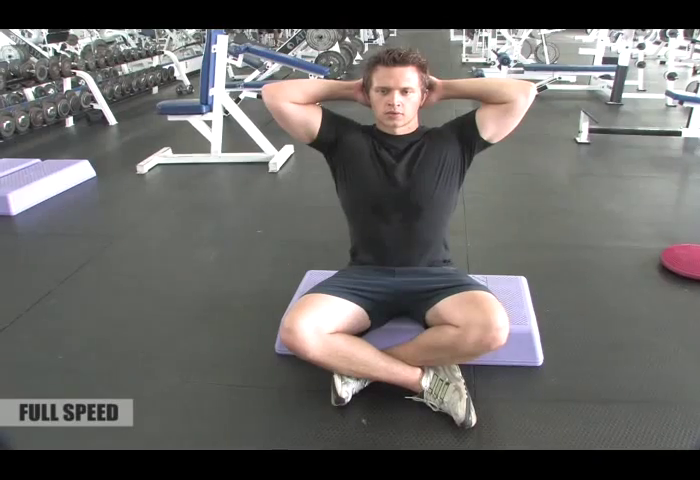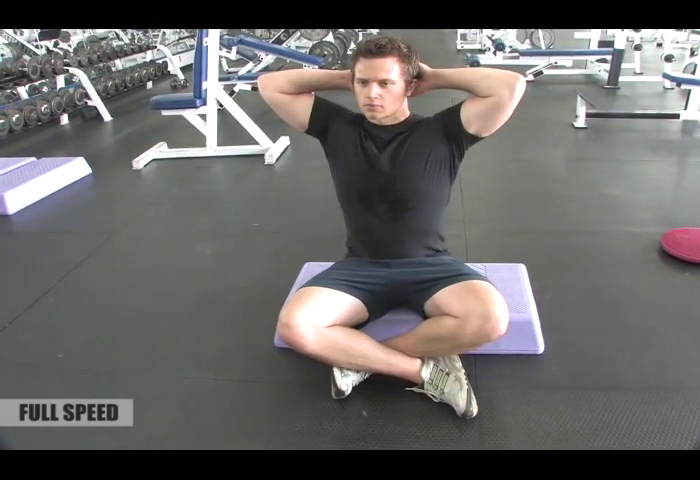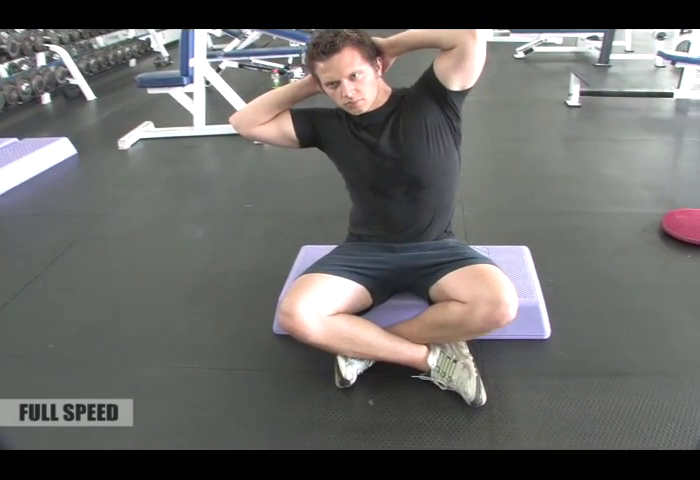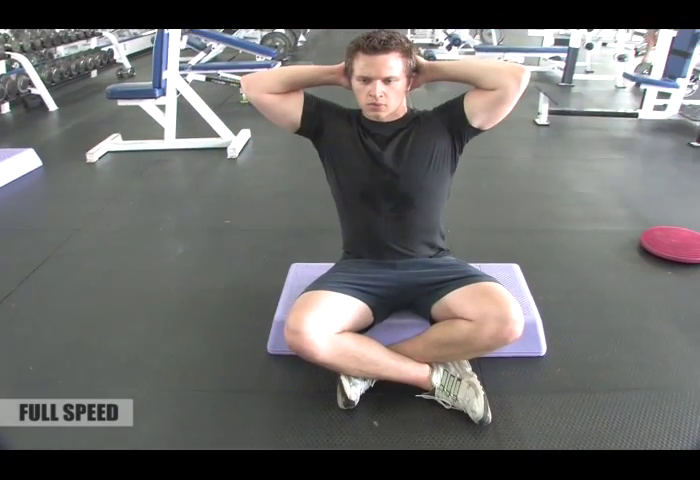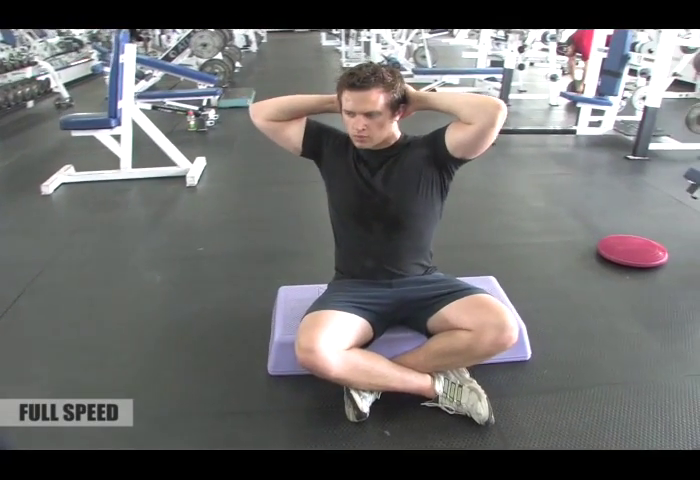
dt=1s
person 1, frame 1
left shoulder: (452, 142)
right shoulder: (345, 139)
left elbow: (522, 94)
right elbow: (275, 95)
left wrist: (445, 88)
right wrist: (346, 88)
left hip: (432, 276)
right hip: (364, 276)
left knee: (491, 328)
right knee: (297, 332)
left ankle: (361, 365)
right ankle: (424, 380)
person 1, frame 2
left shoulder: (443, 132)
right shoulder: (337, 126)
left elbow: (511, 88)
right elbow: (270, 86)
left wrist: (435, 77)
right wrist: (340, 78)
left hip: (428, 266)
right hip: (361, 267)
left knee: (491, 318)
right knee: (294, 326)
left ankle: (359, 357)
right ankle: (424, 371)
person 1, frame 3
left shoulder: (432, 100)
right shoulder: (328, 125)
left elbow: (471, 34)
right elbow: (245, 122)
left wrist: (394, 44)
right wrist: (307, 85)
left hip: (434, 248)
right hip: (365, 251)
left knee: (499, 304)
right knee: (296, 315)
left ankle: (365, 345)
right ankle: (431, 358)
person 1, frame 4
left shoulder: (442, 126)
right shoulder: (330, 124)
left elbow: (514, 79)
right elbow: (254, 86)
left wrist: (434, 69)
right wrist: (331, 73)
left hip: (432, 266)
right hip: (360, 268)
left knee: (505, 321)
right knee: (302, 333)
left ankle: (364, 363)
right ankle: (434, 377)
person 1, frame 5
left shoulder: (431, 153)
right shoulder: (330, 149)
left elbow: (493, 114)
right elbow: (261, 114)
left wrist: (422, 98)
right wrist: (328, 102)
left hip: (422, 284)
right hip: (355, 288)
left knee: (501, 329)
right knee: (312, 351)
left ankle: (370, 377)
right ankle: (435, 386)
